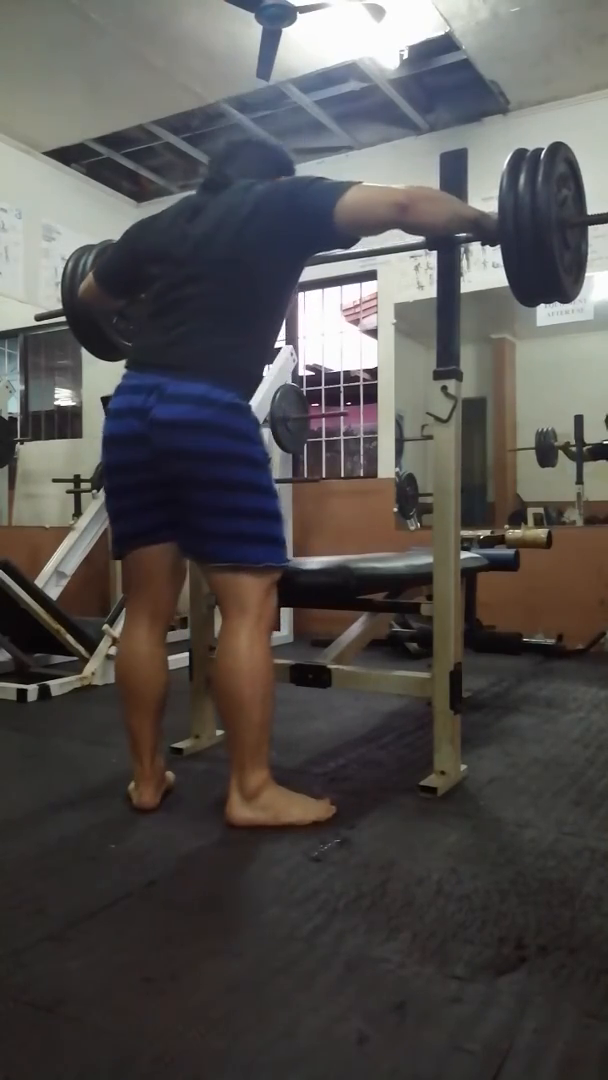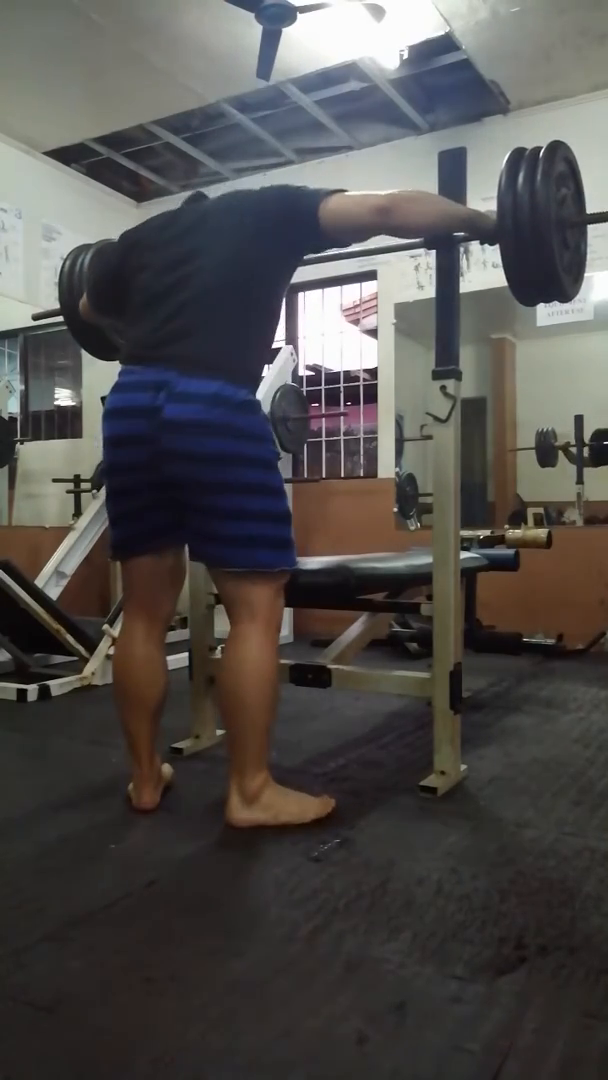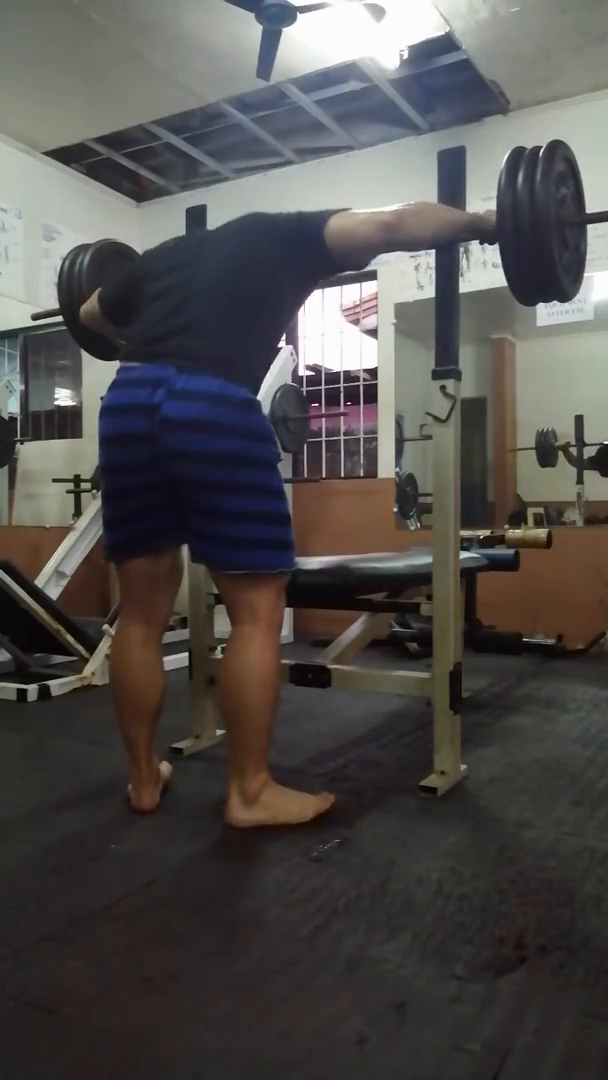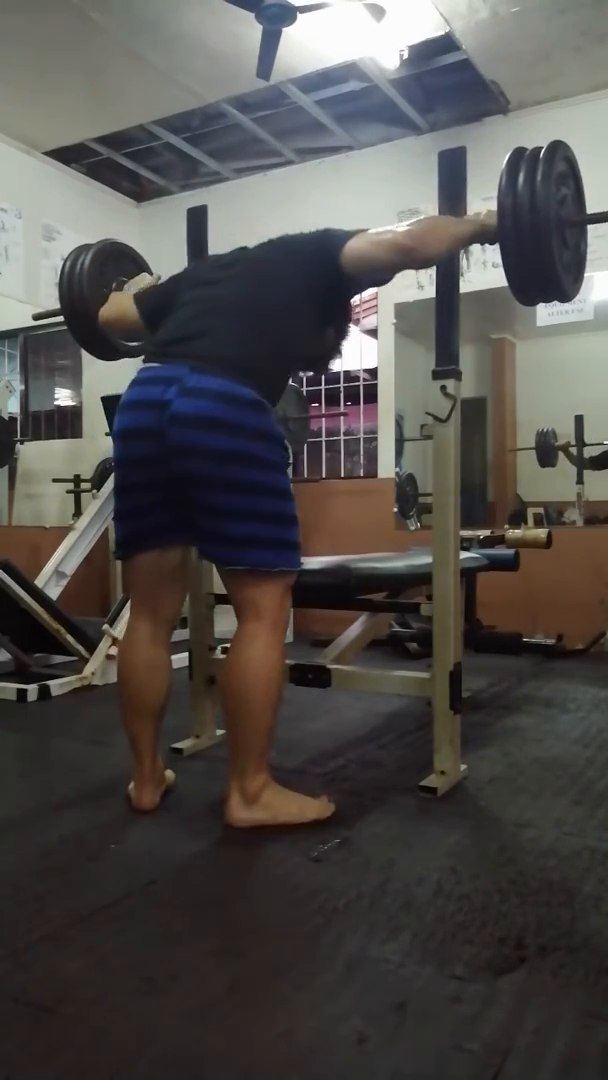
dt=0.4s
person 1, frame 1
left shoulder: (161, 224)
right shoulder: (284, 203)
left elbow: (90, 295)
right elbow: (403, 204)
right wrist: (482, 221)
left hip: (130, 407)
right hip: (208, 412)
left knee: (147, 610)
right knee: (249, 605)
left ankle: (147, 776)
right ankle: (252, 791)
person 1, frame 2
left shoulder: (144, 235)
right shoulder: (272, 212)
left elbow: (90, 307)
right elbow: (384, 208)
right wrist: (477, 220)
left hip: (128, 404)
right hip: (212, 408)
left knee: (145, 612)
right knee: (256, 608)
left ankle: (145, 777)
right ankle: (251, 792)
person 1, frame 3
left shoulder: (171, 254)
right shoulder: (287, 238)
left elbow: (91, 314)
right elbow: (389, 223)
right wrist: (477, 224)
left hip: (126, 402)
right hip: (212, 407)
left knee: (142, 615)
right knee: (258, 610)
left ankle: (143, 778)
right ankle: (251, 793)
person 1, frame 4
left shoulder: (210, 270)
right shoulder: (318, 257)
left elbow: (110, 316)
right elbow: (402, 244)
left wrist: (138, 289)
right wrist: (479, 226)
left hip: (142, 401)
right hip: (224, 410)
left knee: (151, 615)
right knee: (264, 609)
left ankle: (146, 778)
right ankle: (251, 793)
